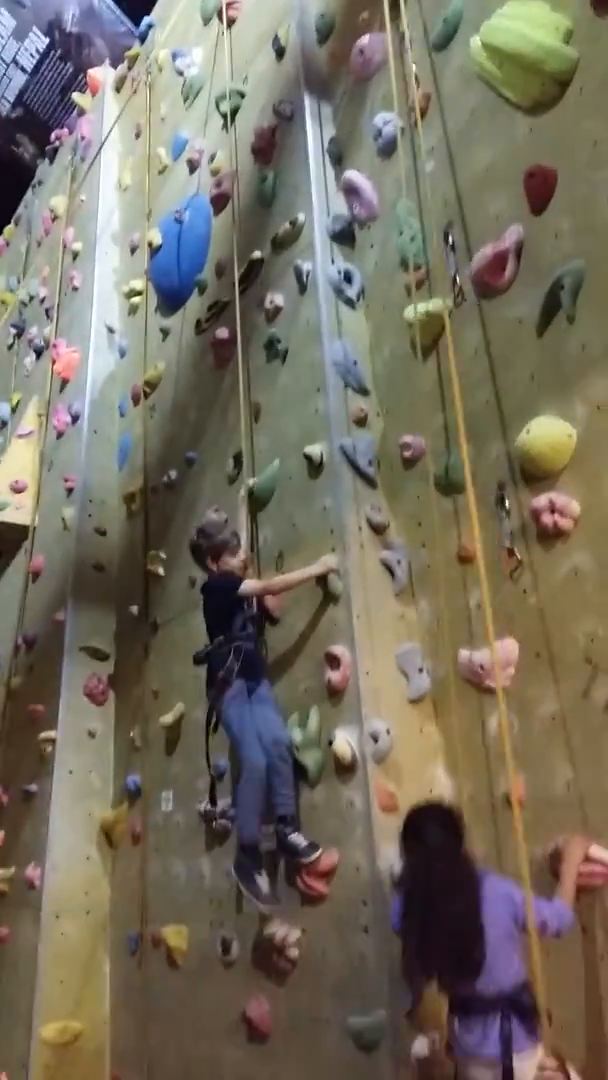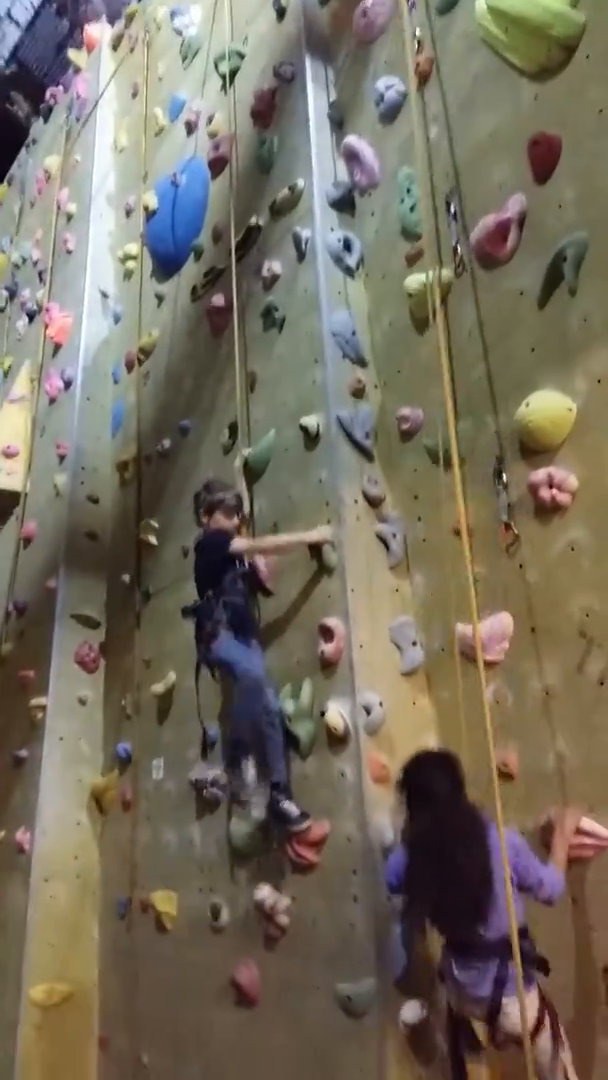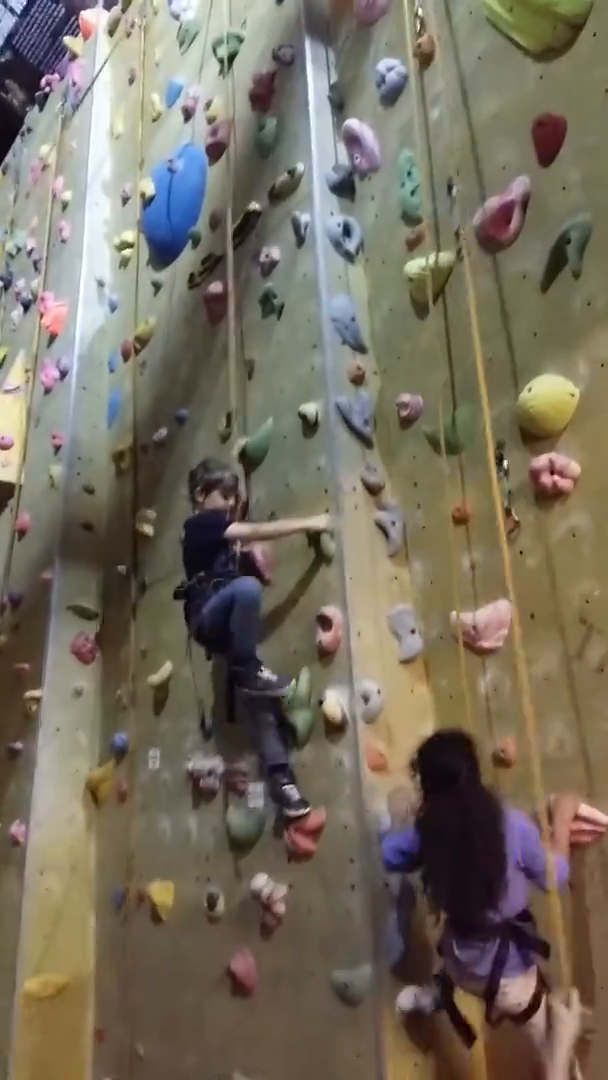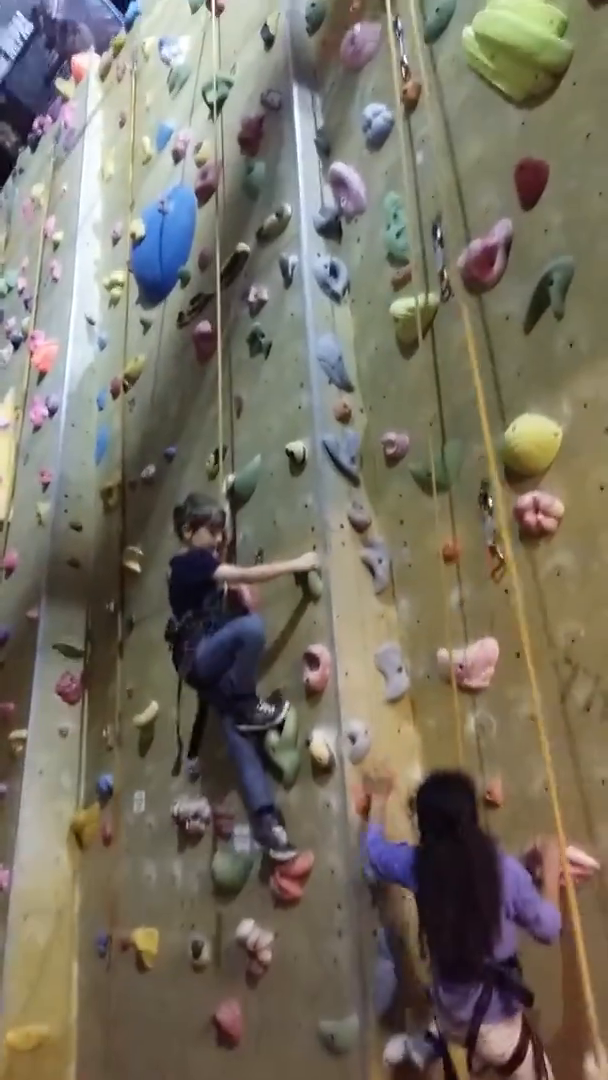
dt=0.2s
person 1, frame 1
left shoulder: (234, 581)
right shoulder: (217, 586)
left elbow: (244, 545)
right elbow: (269, 587)
left wrist: (243, 504)
right wrist: (317, 567)
left hip: (253, 677)
right hip: (227, 681)
left knee: (279, 741)
right knee: (254, 761)
left ankle: (286, 827)
right ankle: (249, 859)
person 1, frame 2
left shoulder: (229, 543)
right shoulder: (210, 542)
right elbow: (261, 546)
right wrist: (311, 537)
left hip: (240, 636)
right hip: (218, 634)
left knee: (269, 709)
right knee: (252, 673)
left ankle: (278, 793)
right ankle: (239, 753)
person 1, frame 3
left shoulder: (217, 525)
right shoulder: (202, 524)
left elbow: (241, 514)
right elbow: (256, 532)
right wrist: (309, 524)
left hip: (225, 619)
right hip: (207, 616)
left knee: (256, 694)
right knee: (247, 587)
left ankle: (279, 776)
right ankle: (250, 669)
person 1, frame 4
left shoulder: (200, 563)
right shoulder: (191, 562)
right elbow: (243, 576)
right wrist: (297, 564)
left hip: (210, 659)
right hip: (197, 657)
left knee: (241, 735)
right knee: (251, 626)
left ankle: (266, 820)
right ankle: (246, 705)
person 2, frame 1
left shoulder: (411, 905)
right shoulder: (498, 894)
right elbow: (558, 918)
right wrist: (572, 860)
left hip: (468, 1054)
right hip: (519, 1049)
person 2, frame 2
left shoulder: (414, 856)
right shoulder: (501, 842)
left elbow: (394, 878)
right elbow: (549, 888)
right wrist: (563, 833)
left hip: (464, 993)
right hip: (512, 993)
person 2, frame 3
left shoulder: (427, 833)
right shoulder: (512, 825)
left elbow: (390, 854)
right elbow: (555, 877)
right wrist: (562, 819)
left hip: (462, 968)
right hip: (512, 974)
left ankle: (435, 993)
person 2, frame 4
left shoulder: (417, 865)
right shoulder: (504, 869)
left elbow: (375, 849)
right elbow: (548, 928)
left wrist: (378, 796)
right wrist: (551, 866)
left hip: (449, 1015)
right hip: (496, 1025)
left ankle: (430, 1045)
